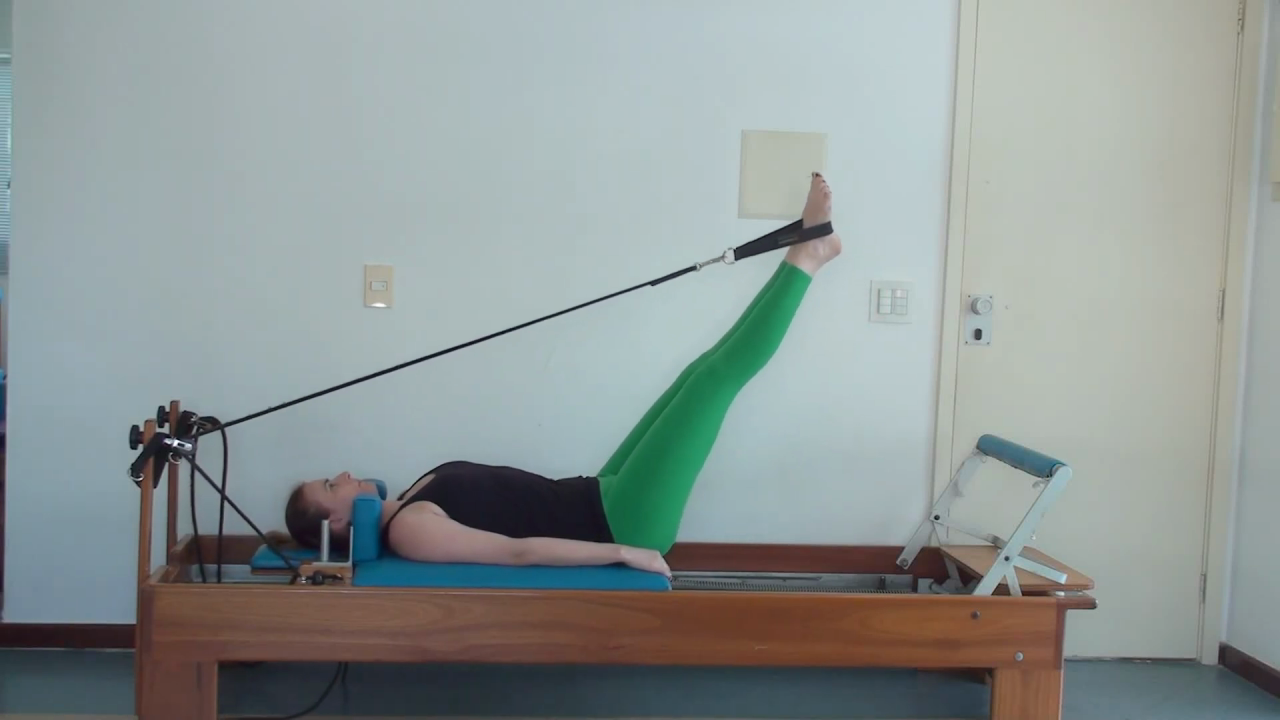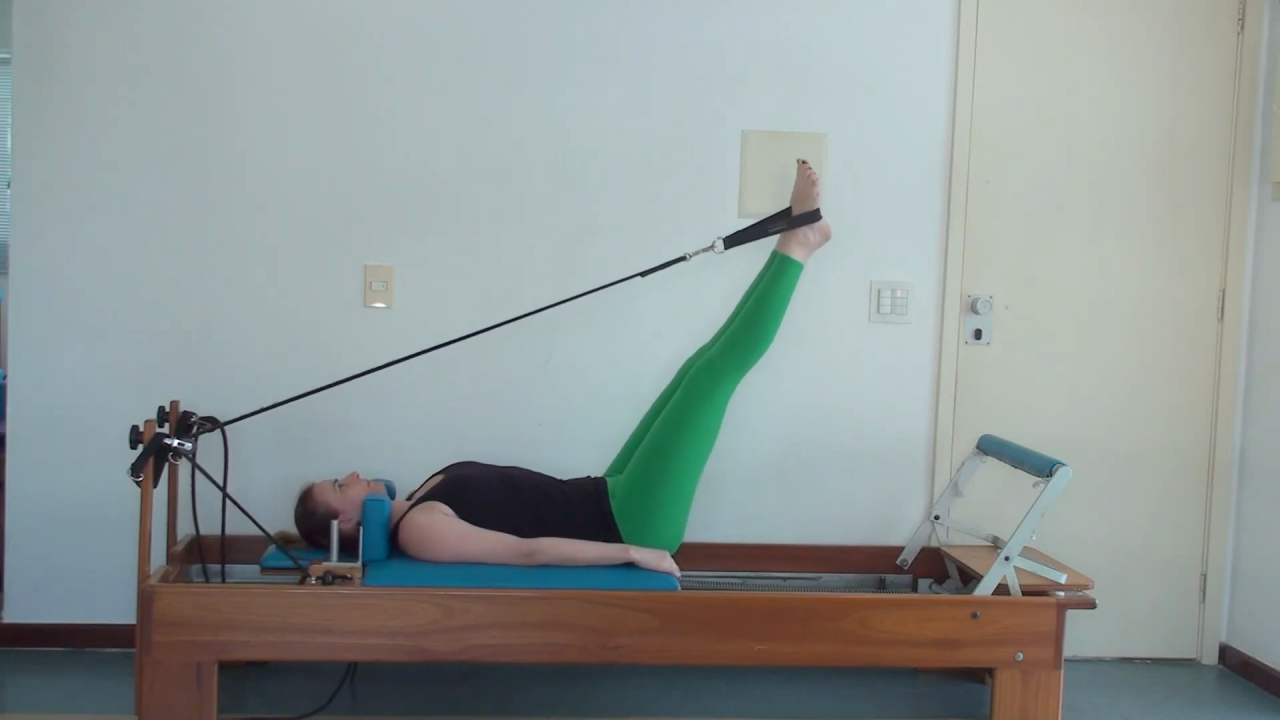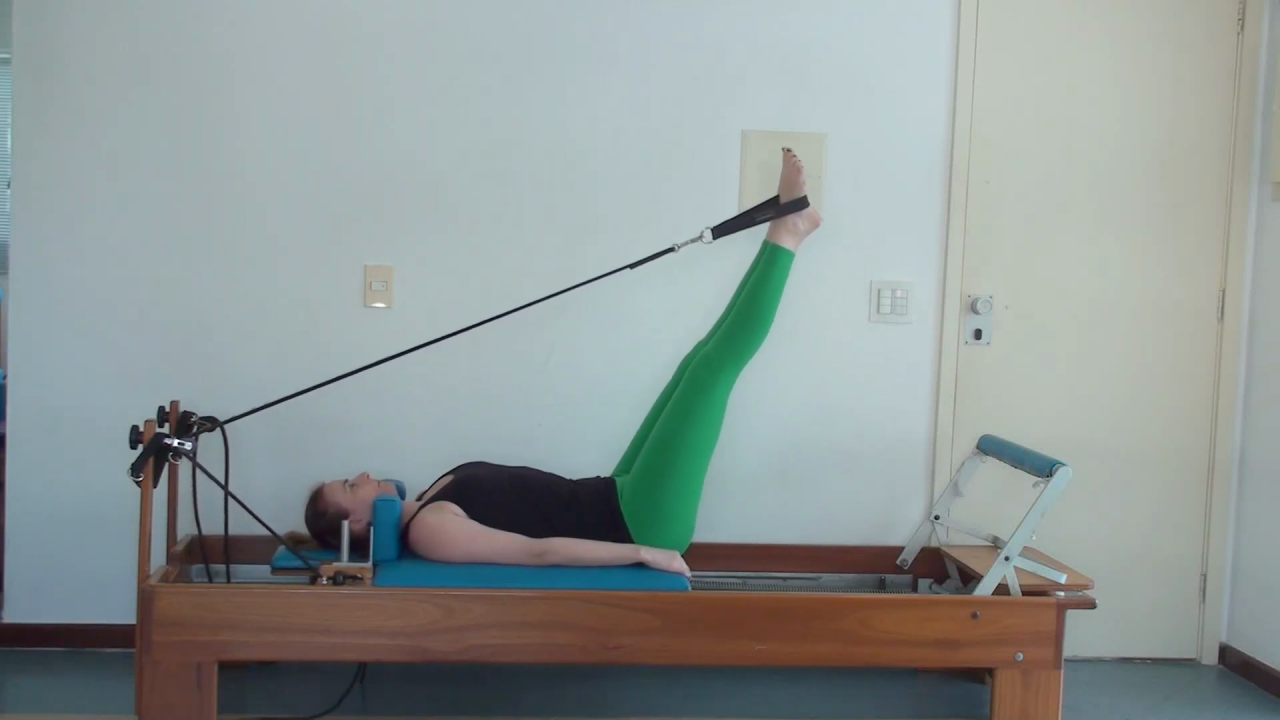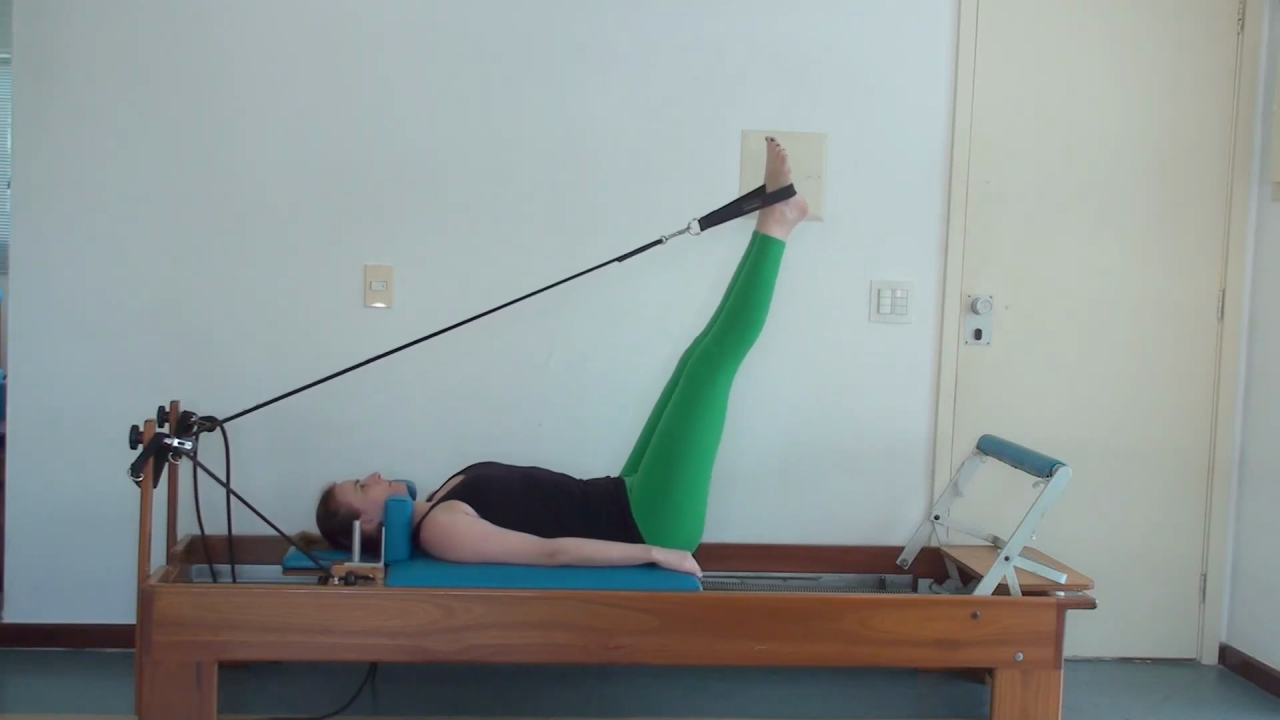
dt=0.2s
person 1, frame 1
left shoulder: (415, 501)
right shoulder: (409, 532)
right elbow: (516, 551)
right wrist: (621, 552)
left hip: (600, 497)
right hip: (618, 522)
left knee: (706, 371)
right knee: (718, 375)
left ankle: (805, 254)
right ankle: (803, 259)
person 1, frame 2
left shoulder: (424, 501)
right shoulder: (418, 531)
right elbow: (526, 551)
right wrist: (632, 552)
left hip: (606, 498)
right hip: (629, 522)
left knee: (705, 365)
right knee: (716, 369)
left ankle: (795, 244)
right ankle: (794, 248)
person 1, frame 3
left shoulder: (432, 502)
right shoulder: (428, 531)
right elbow: (537, 551)
right wrist: (641, 553)
left hip: (616, 498)
right hip: (638, 522)
left knee: (705, 360)
right knee: (715, 364)
left ankle: (786, 231)
right ankle: (783, 235)
person 1, frame 4
left shoulder: (442, 502)
right shoulder: (441, 530)
right elbow: (549, 552)
right wrist: (654, 553)
left hip: (624, 499)
right hip: (650, 523)
left knee: (703, 357)
right knee: (715, 358)
right ankle: (772, 225)
